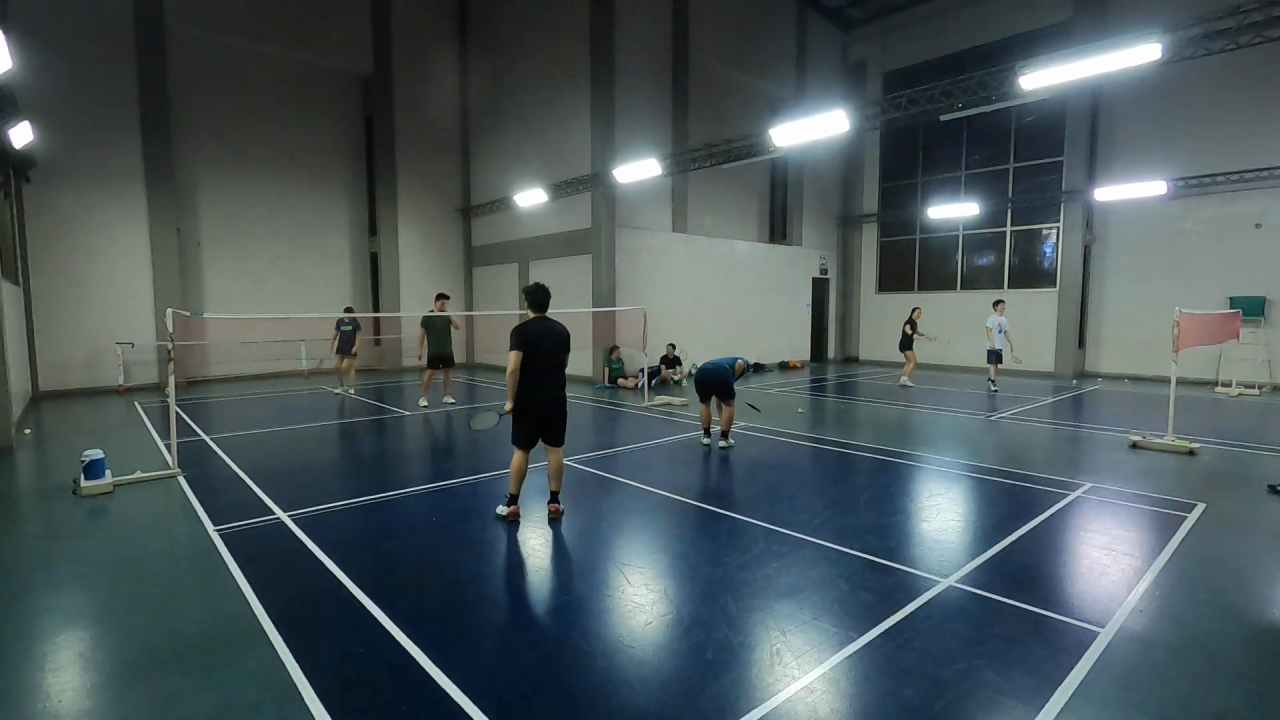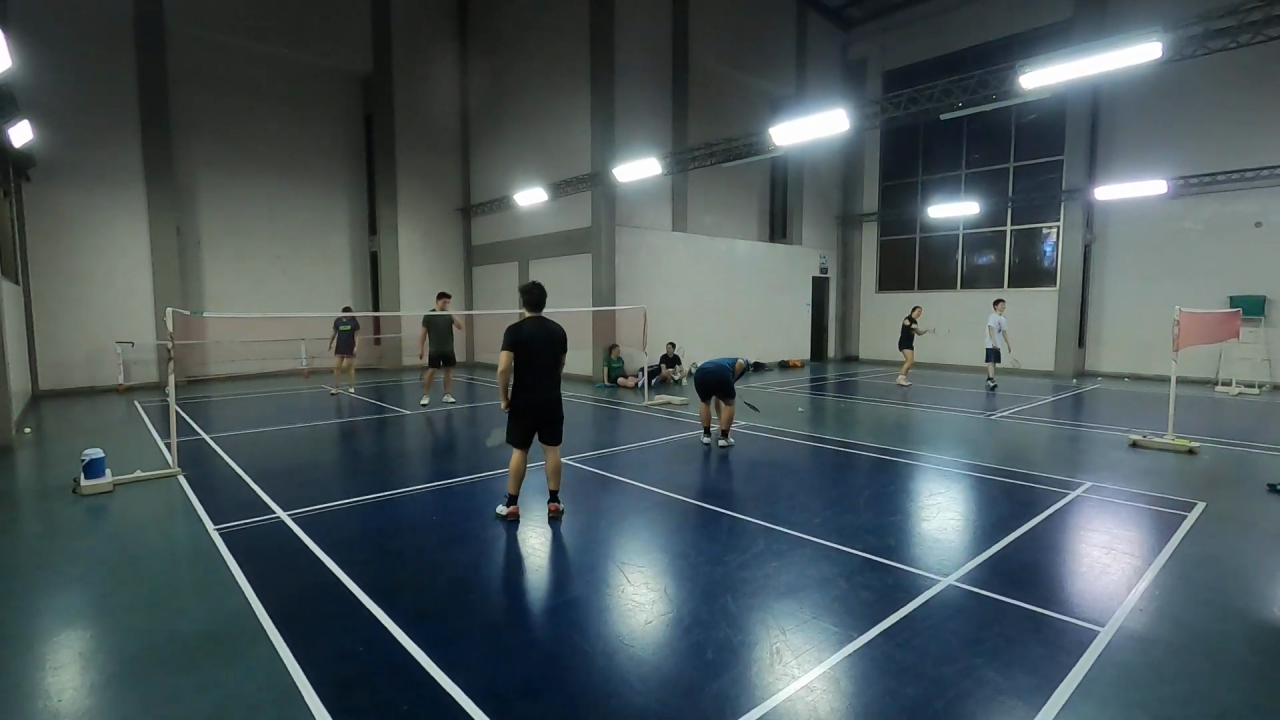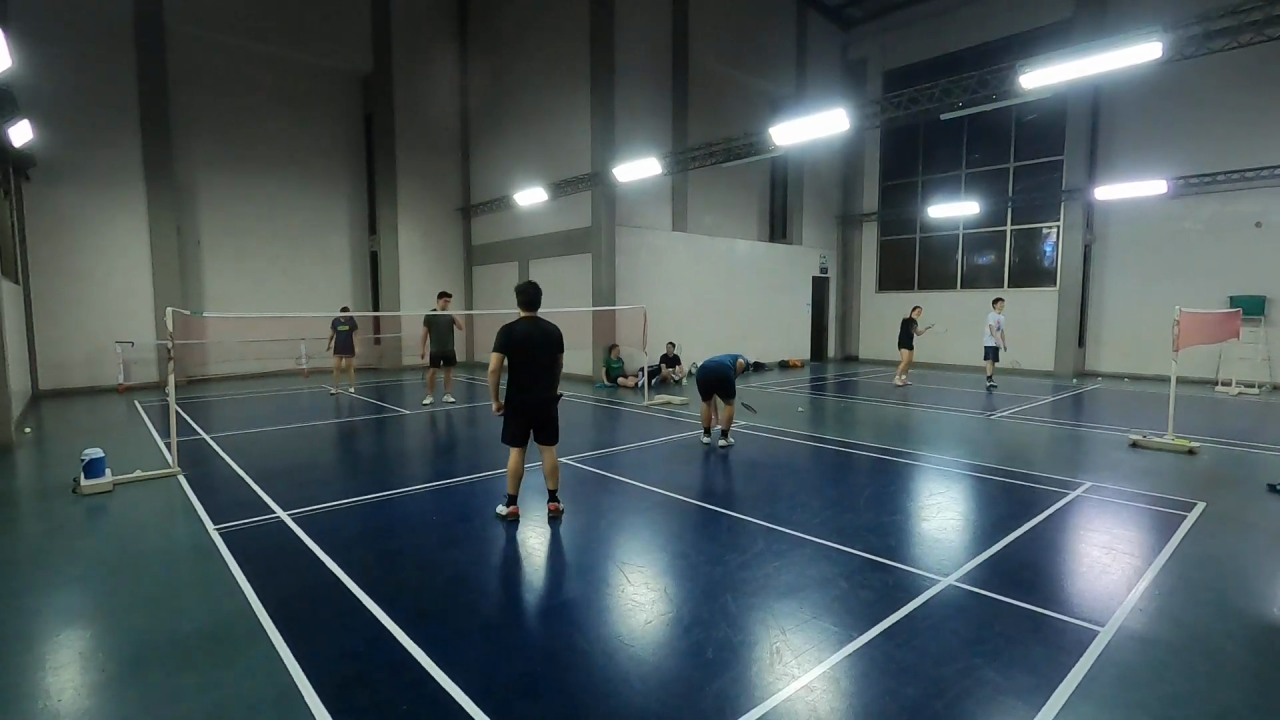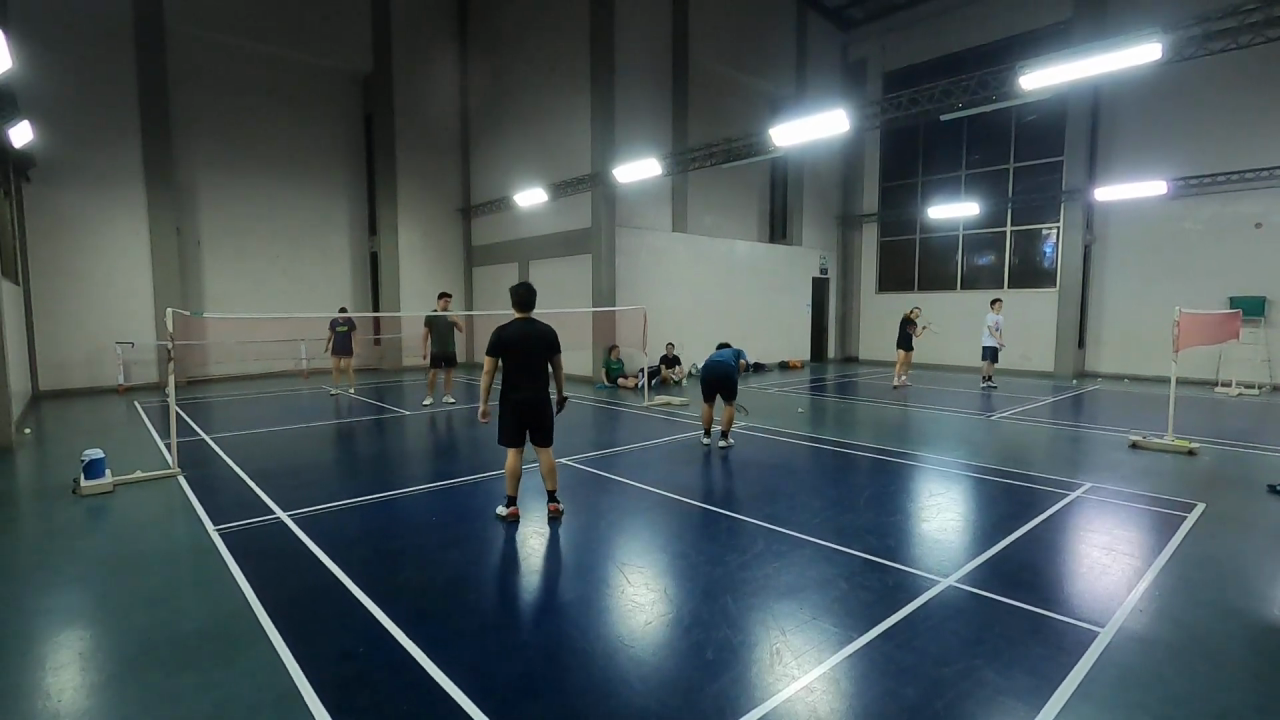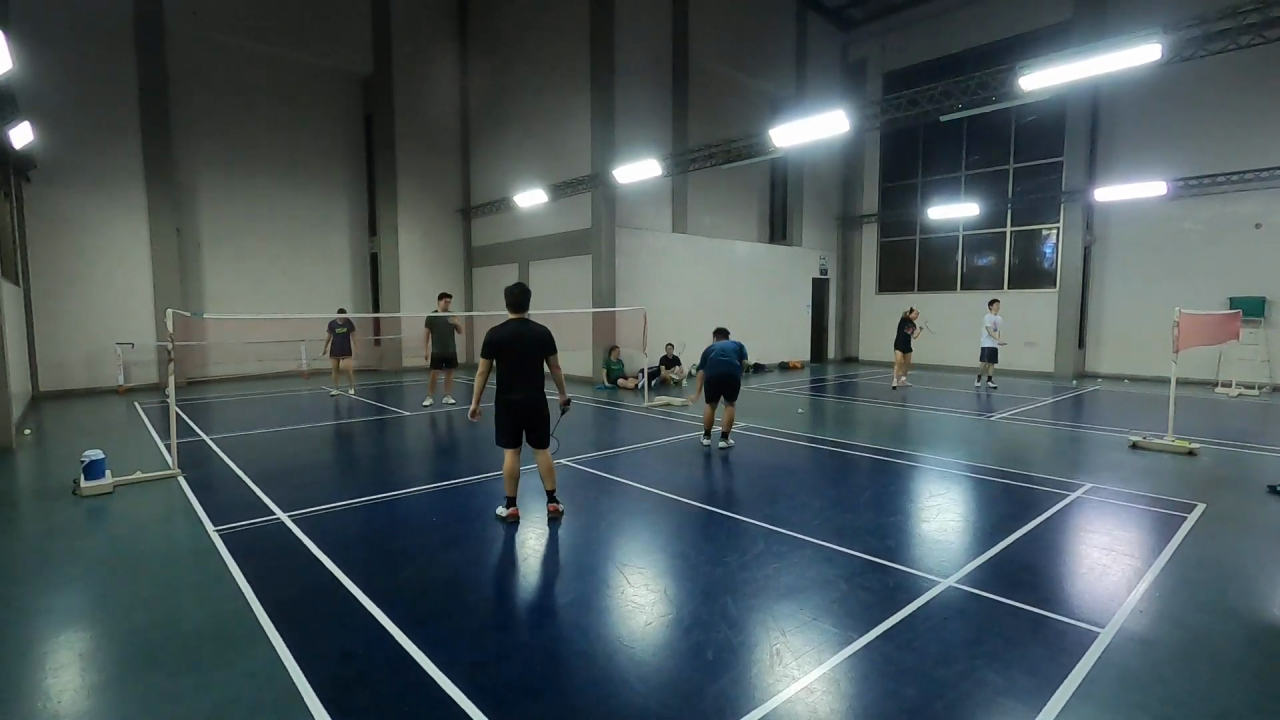
dt=0.1s
person 1, frame 1
left shoulder: (521, 331)
right shoulder: (562, 330)
left elbow: (513, 368)
left wrist: (511, 399)
left hip: (529, 401)
right hip: (557, 399)
left knee: (521, 451)
right knee: (554, 450)
left ankle: (512, 504)
right ankle: (554, 503)
person 1, frame 2
left shoulder: (515, 330)
right shoulder: (558, 330)
left elbow: (503, 368)
left wrist: (504, 397)
left hip: (523, 400)
right hip: (551, 399)
left knee: (519, 451)
right knee: (552, 449)
left ankle: (511, 504)
right ankle: (554, 502)
person 1, frame 3
left shoulder: (508, 331)
right shoulder: (553, 330)
left elbow: (494, 369)
right elbow: (558, 366)
left wrist: (495, 400)
left hip: (517, 401)
right hip: (546, 399)
left knee: (516, 451)
right knee: (548, 449)
left ankle: (511, 505)
right ankle: (553, 501)
person 1, frame 4
left shoulder: (501, 333)
right shoulder: (548, 332)
left elbow: (488, 371)
right elbow: (558, 368)
left wrist: (483, 403)
right wrist: (561, 393)
left hip: (512, 402)
right hip: (541, 401)
left knee: (514, 452)
right knee: (545, 451)
left ankle: (511, 506)
right ankle: (553, 502)
person 1, frame 5
left shoulder: (495, 334)
right shoulder: (542, 332)
left elbow: (483, 372)
right elbow: (555, 368)
left wrist: (475, 403)
right wrist: (563, 395)
left hip: (507, 403)
right hip: (535, 401)
left knee: (511, 453)
right knee: (542, 451)
left ankle: (510, 507)
right ankle: (553, 502)
